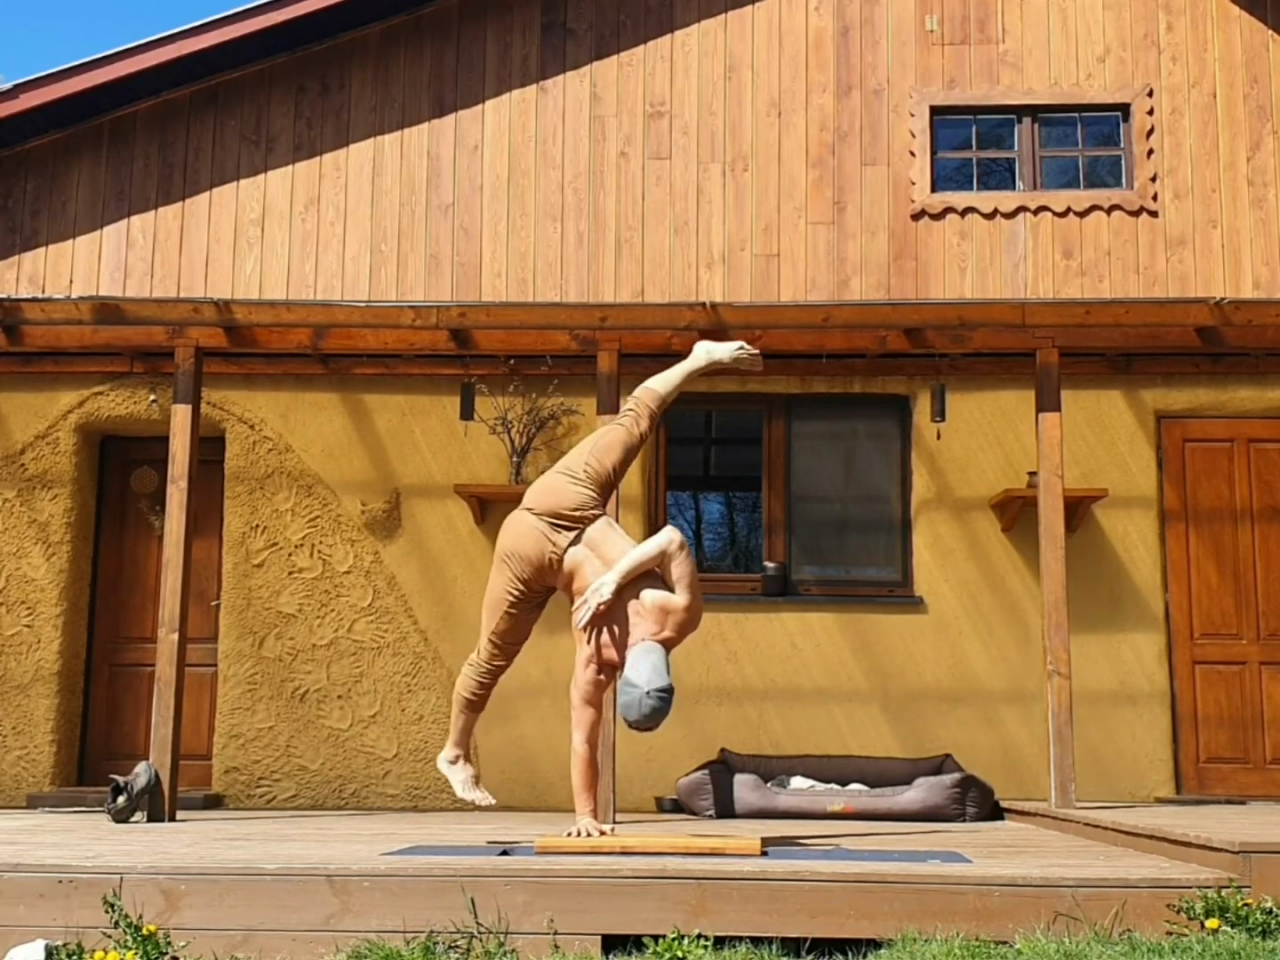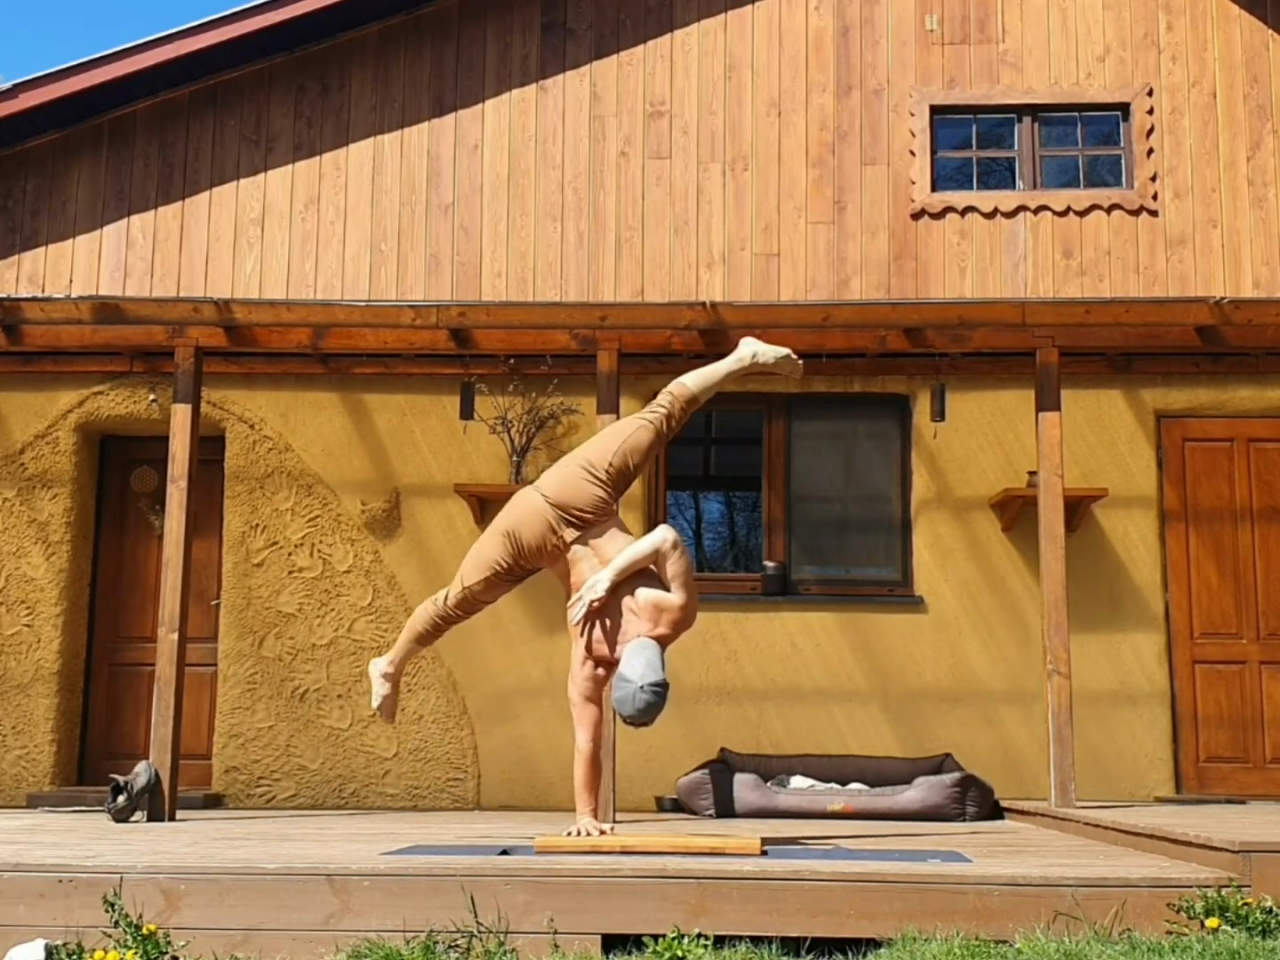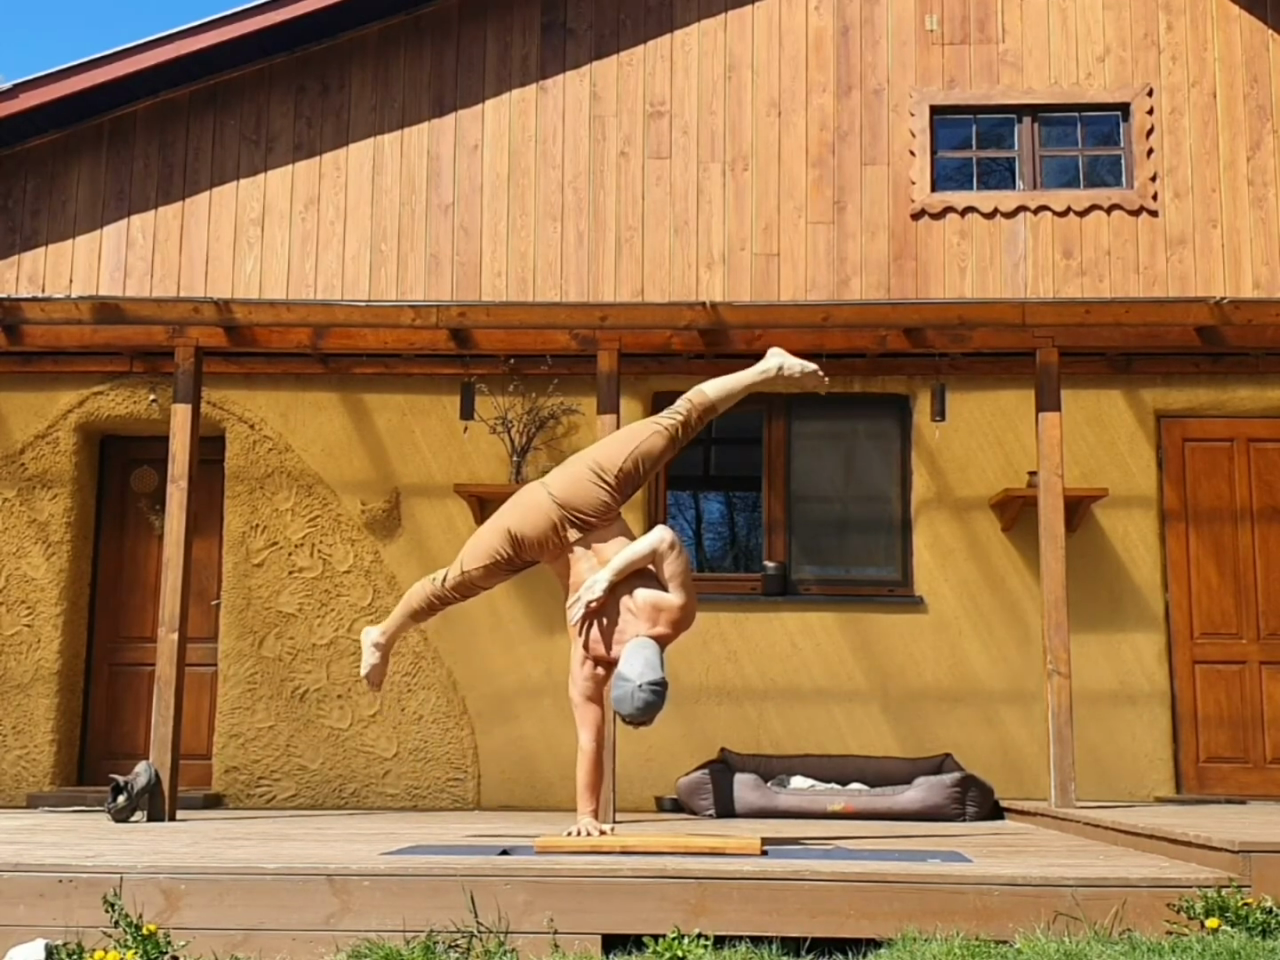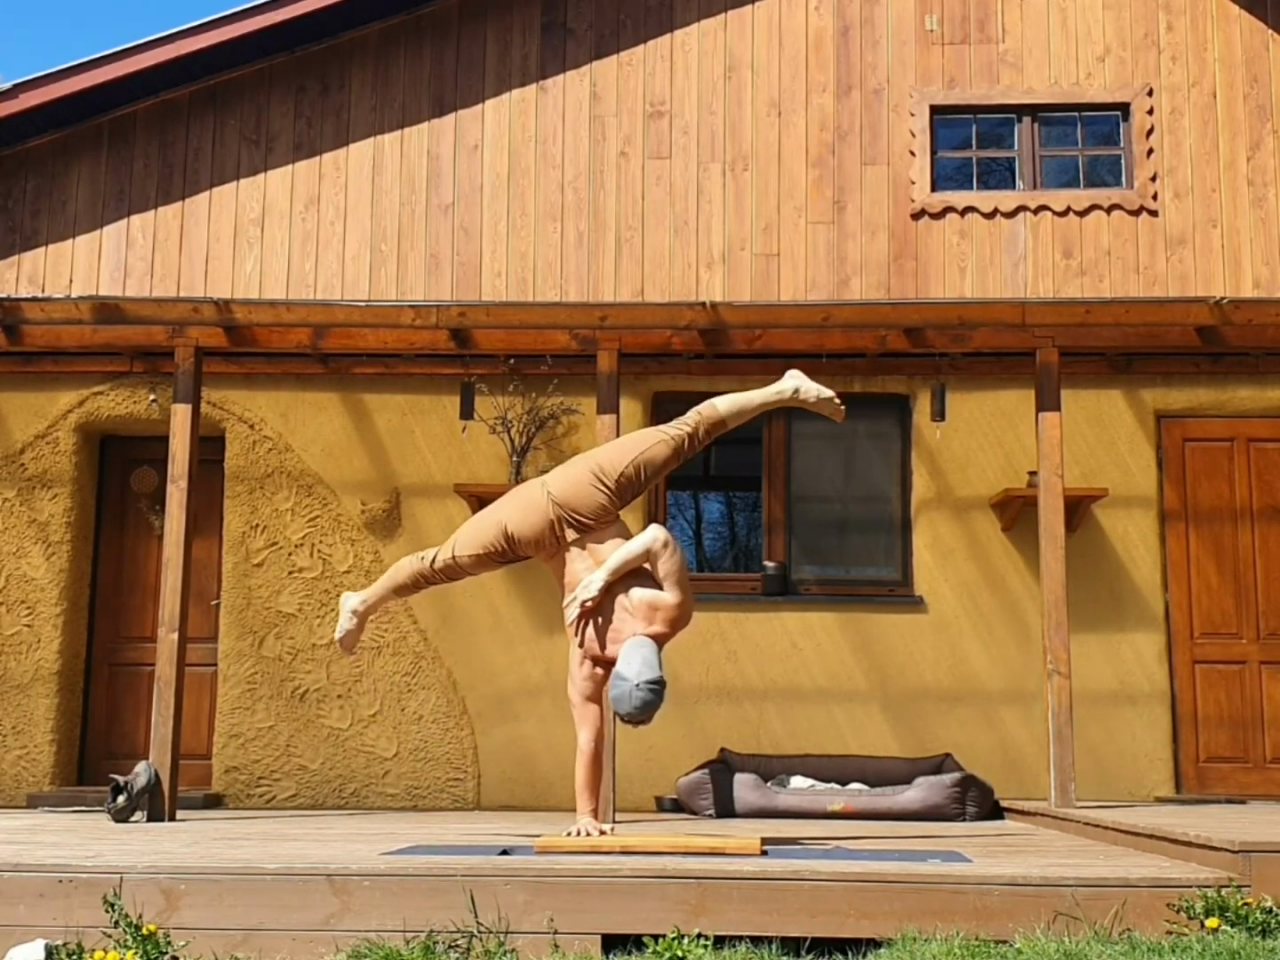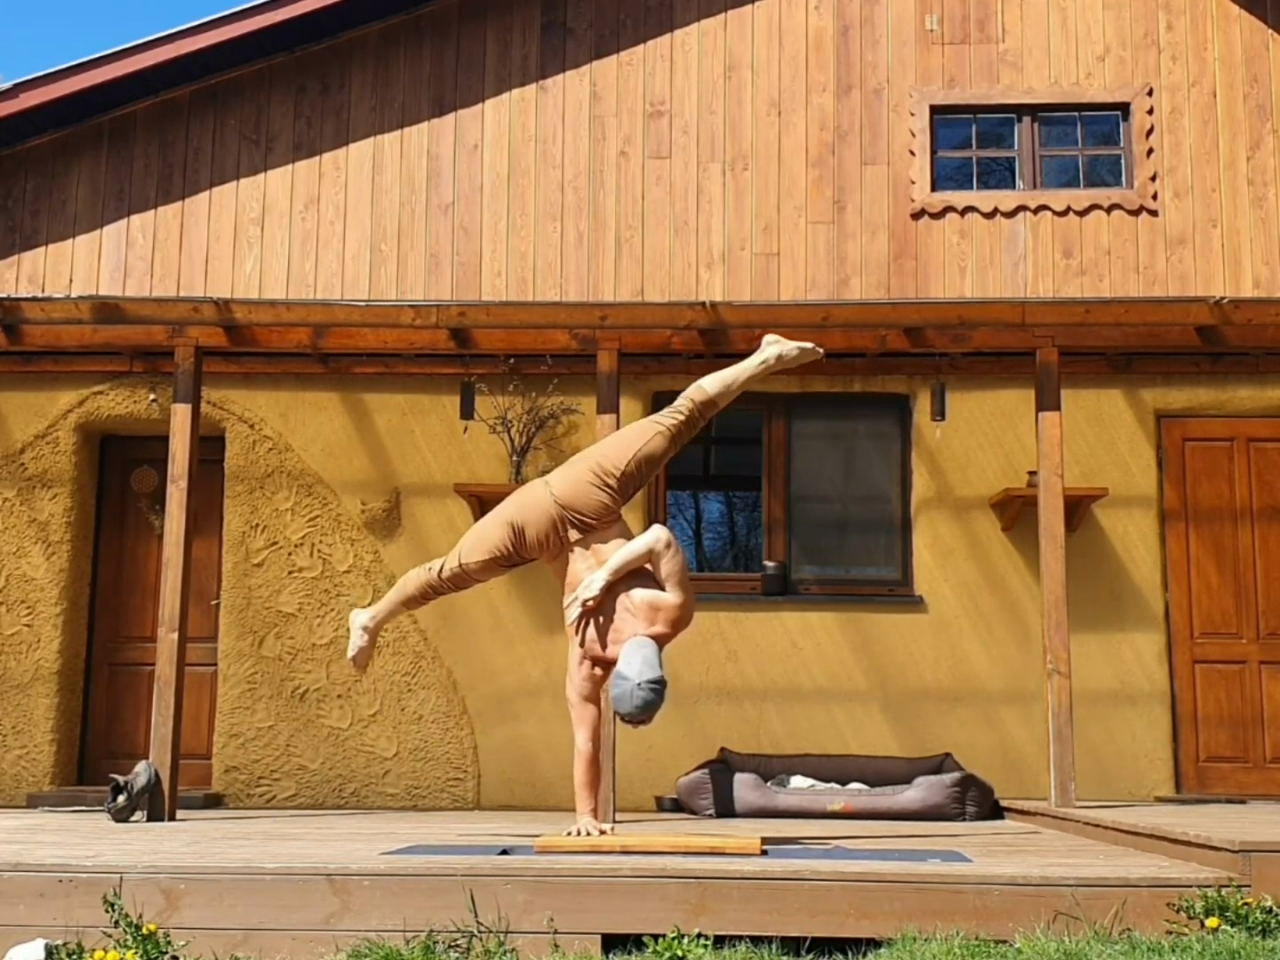
dt=0.5s
person 1, frame 1
left shoulder: (683, 616)
right shoulder: (597, 659)
left elbow: (672, 539)
right elbow: (583, 742)
left wrist: (613, 579)
right wrist: (585, 817)
left hip: (569, 503)
right hip: (534, 549)
left knee: (632, 423)
right knee: (491, 657)
left ankle: (700, 359)
right ankle: (455, 753)
person 1, frame 2
left shoulder: (678, 614)
right shoulder: (591, 659)
left elbow: (669, 537)
right elbow: (586, 743)
left wrist: (608, 577)
right wrist: (585, 816)
left hip: (580, 499)
right hip: (537, 528)
left knee: (662, 415)
right knee: (456, 602)
left ankle: (745, 358)
right ankle: (390, 667)
person 1, frame 3
left shoulder: (676, 614)
right shoulder: (590, 660)
left elbow: (666, 537)
right elbow: (589, 743)
left wrist: (607, 579)
right wrist: (586, 814)
left hip: (582, 499)
right hip: (540, 522)
left knee: (676, 423)
right knee: (455, 583)
left ankle: (770, 369)
right ankle: (381, 635)
person 1, frame 4
left shoulder: (673, 614)
right shoulder: (588, 660)
left elbow: (660, 538)
right elbow: (587, 743)
left wrist: (602, 578)
right wrist: (585, 815)
left hip: (582, 498)
right hip: (537, 521)
left knee: (685, 432)
right knee: (444, 564)
left ankle: (786, 390)
right ankle: (361, 604)
person 1, frame 5
left shoulder: (674, 614)
right shoulder: (589, 659)
left elbow: (661, 538)
right elbow: (586, 743)
left wrist: (603, 579)
right wrist: (585, 815)
left hip: (587, 498)
right hip: (542, 520)
left knee: (678, 420)
right knee: (451, 573)
left ankle: (767, 357)
right ankle: (370, 620)
